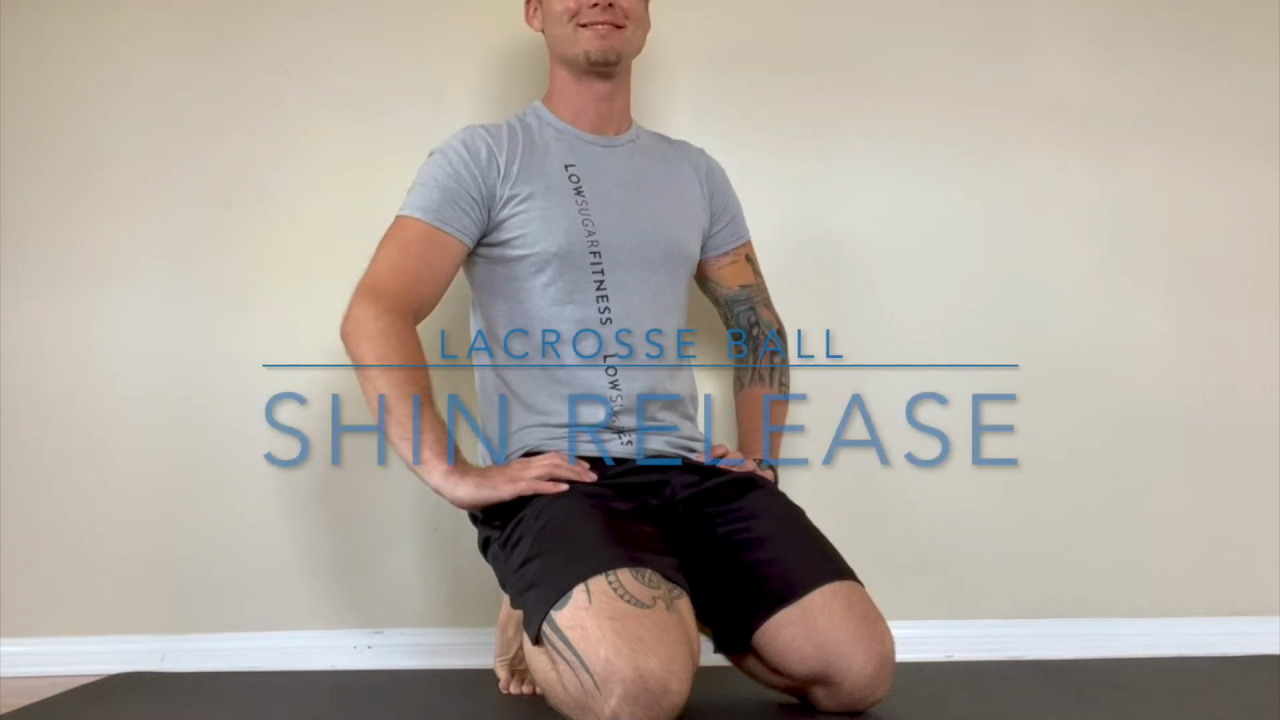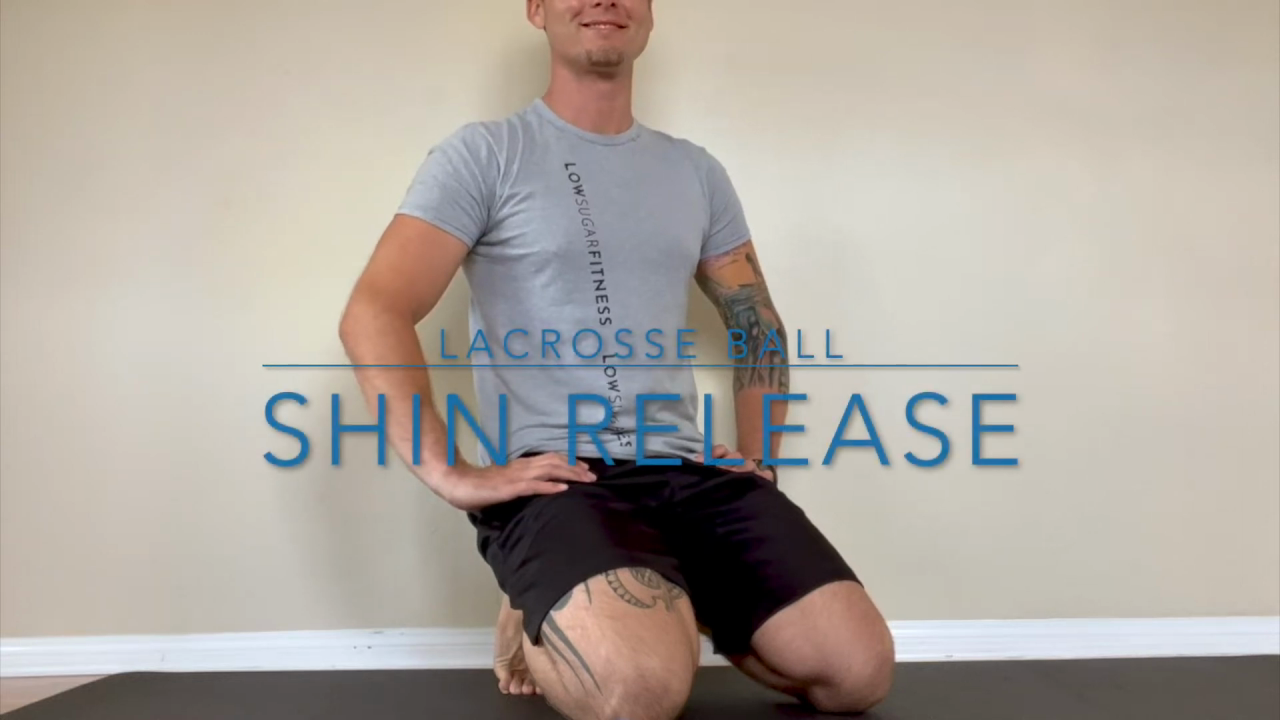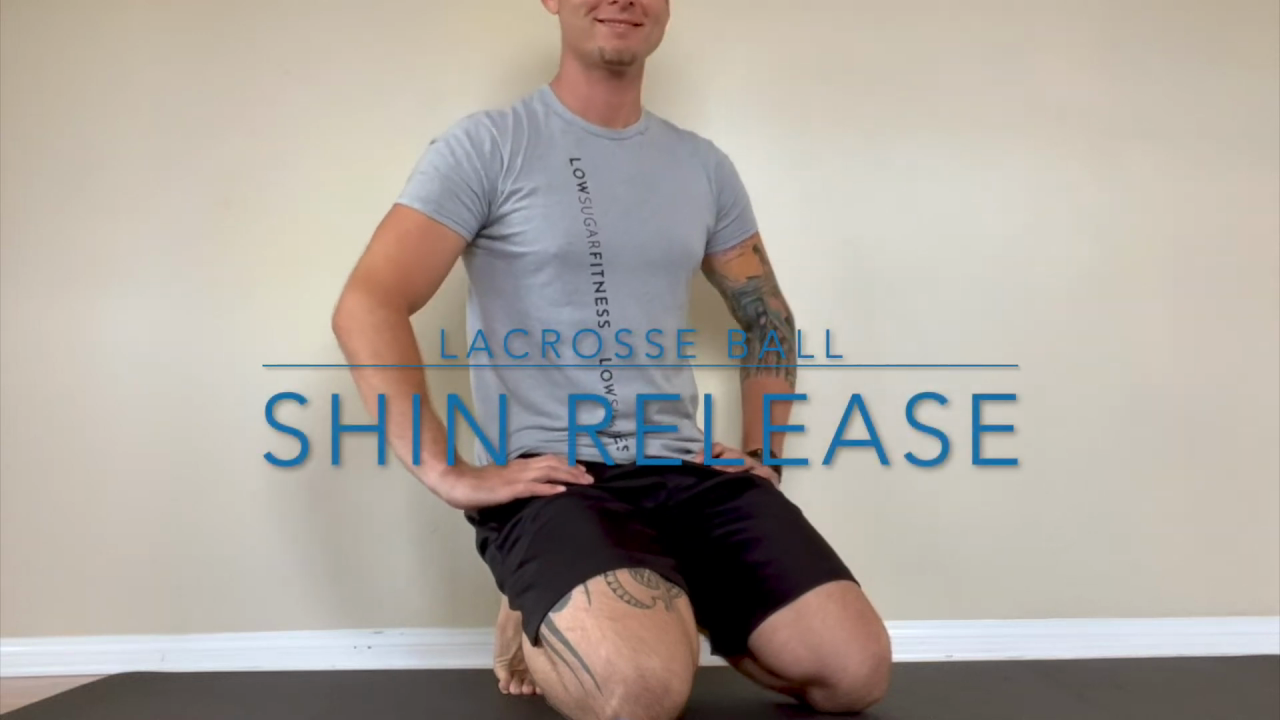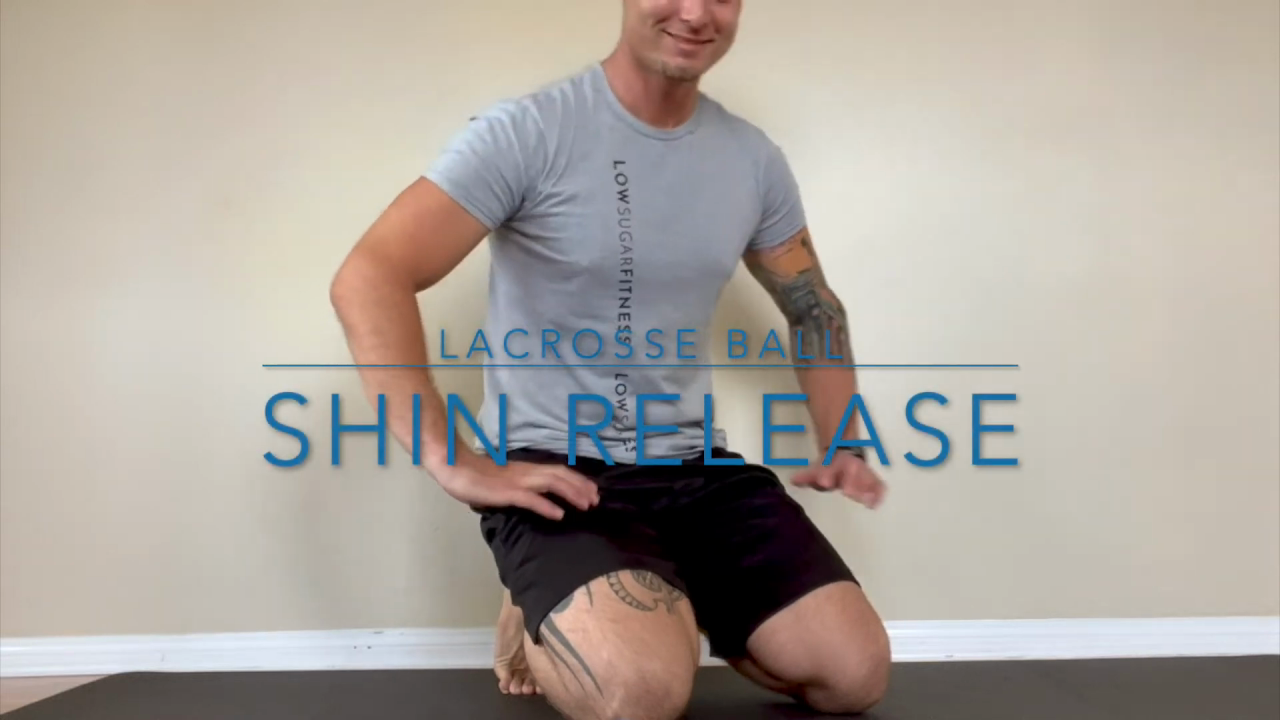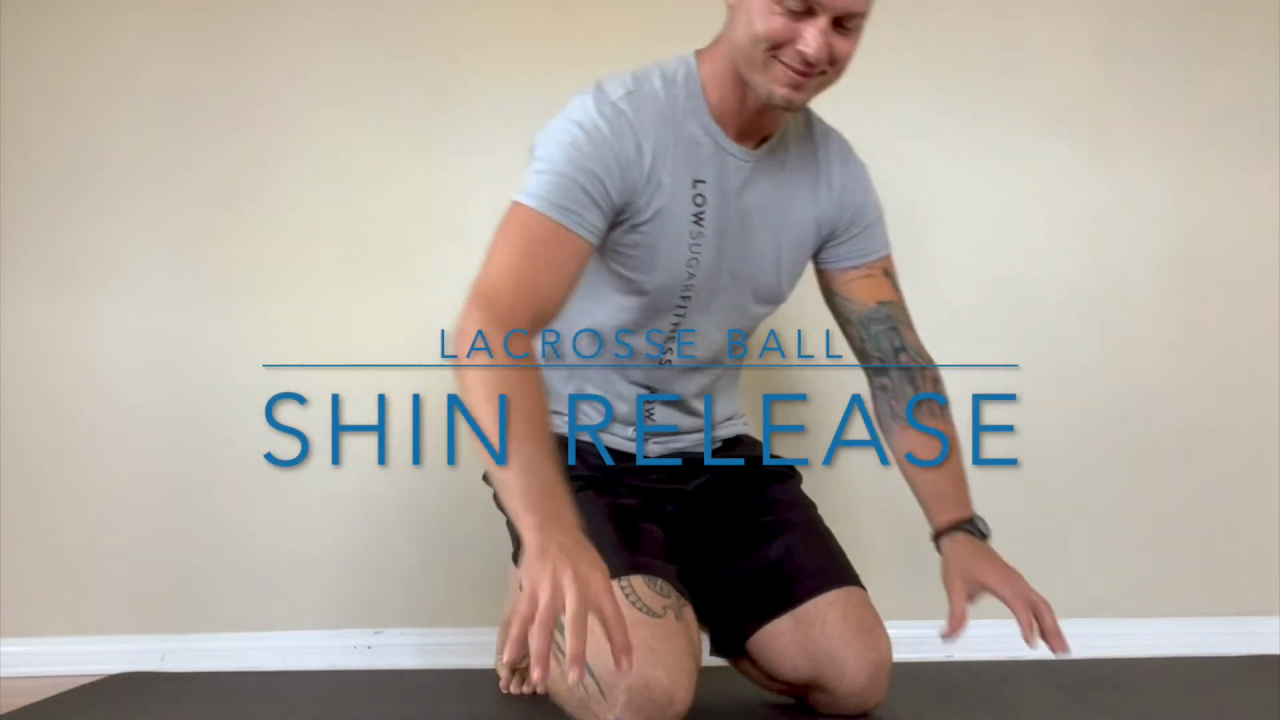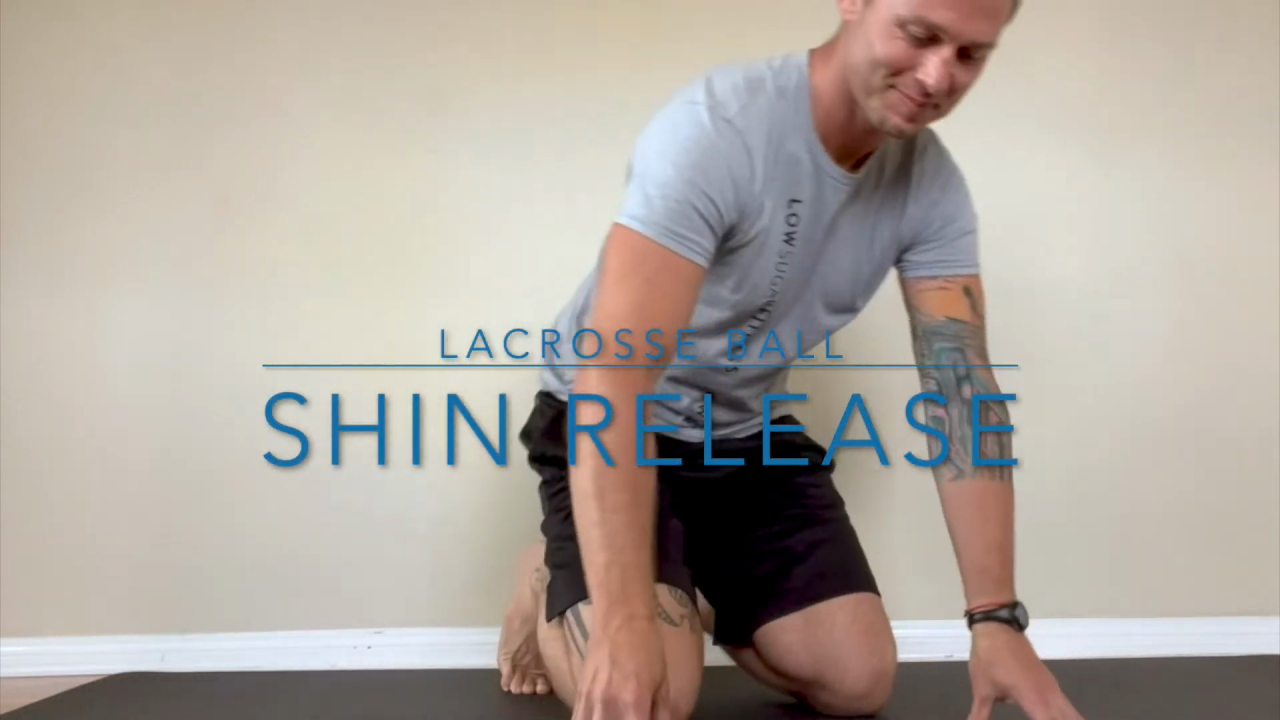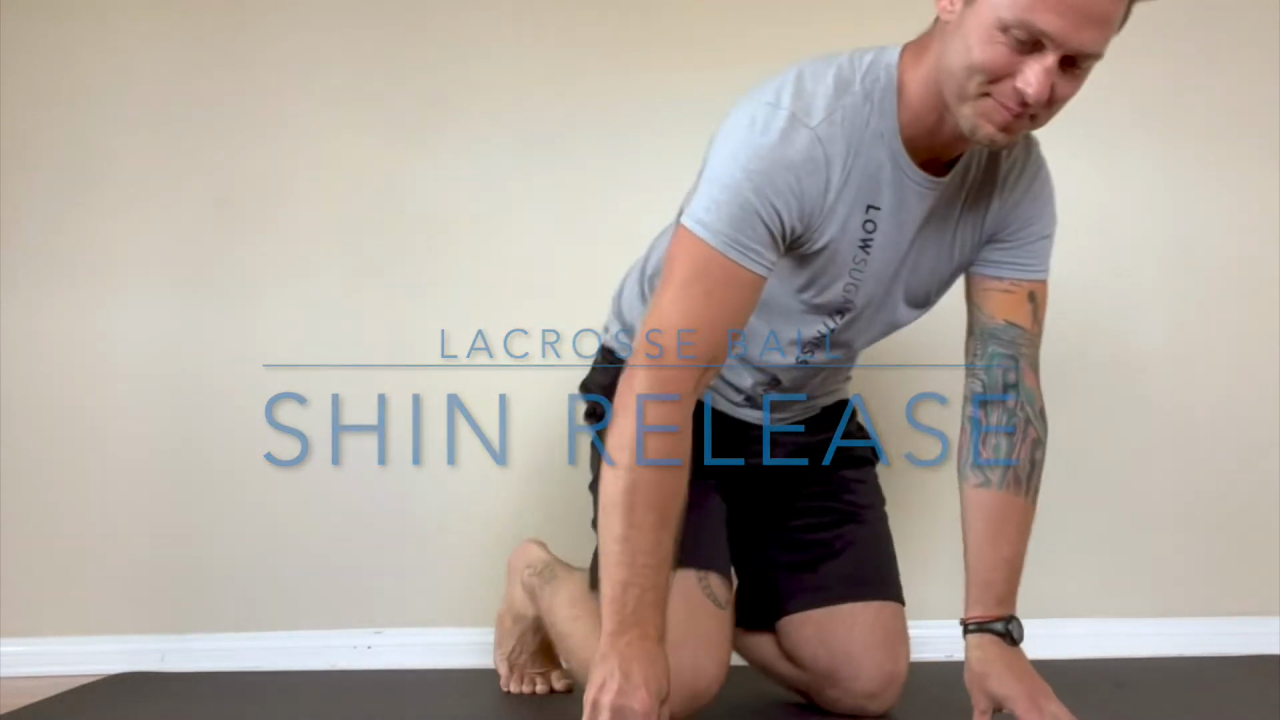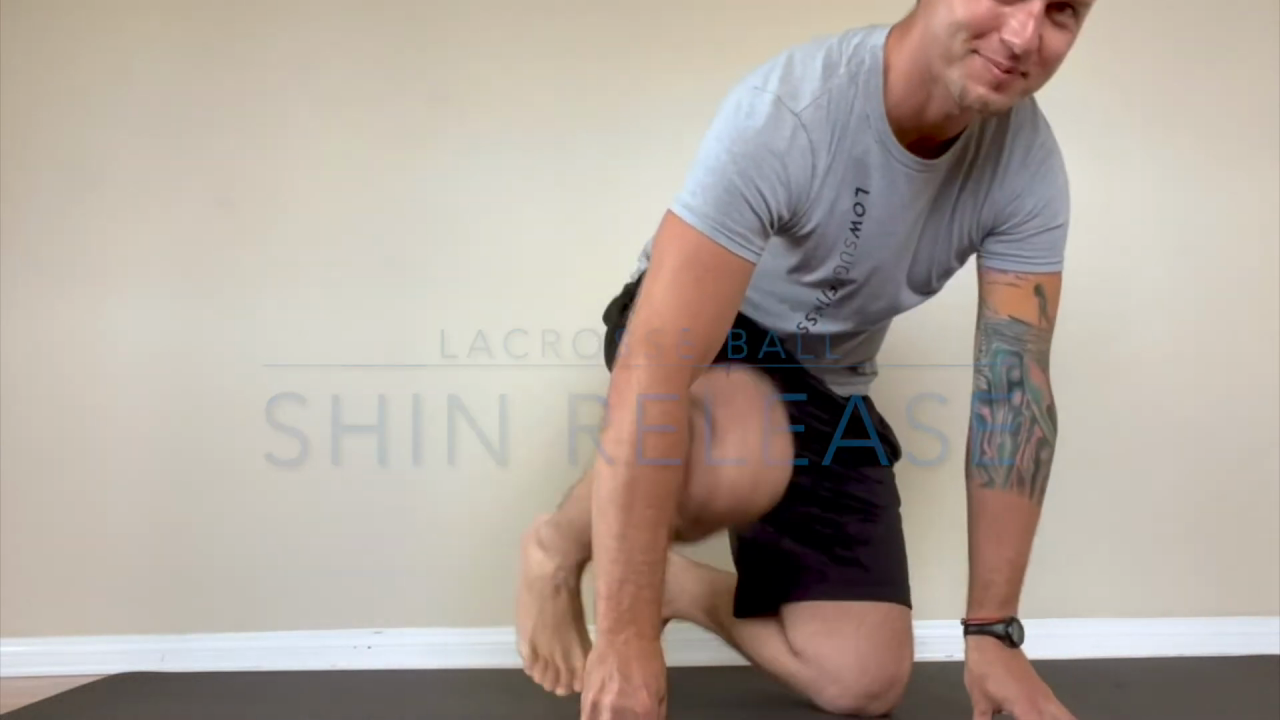
dt=0.3s
person 1, frame 1
left shoulder: (695, 172)
right shoulder: (484, 156)
left elbow: (759, 328)
right elbow: (374, 317)
left wrist: (758, 460)
right wrist: (453, 473)
left hip: (689, 469)
right hip: (553, 476)
left ankle: (665, 602)
right ankle: (543, 618)
person 1, frame 2
left shoulder: (696, 171)
right shoulder: (484, 155)
left elbow: (758, 327)
right elbow: (374, 316)
left wrist: (757, 458)
right wrist: (451, 474)
left hip: (690, 469)
right hip: (553, 475)
left ankle: (669, 602)
right ankle: (544, 620)
person 1, frame 3
left shoulder: (703, 165)
right shoulder: (487, 146)
left elbow: (766, 317)
right elbow: (367, 307)
left wrist: (763, 447)
right wrist: (449, 470)
left hip: (691, 469)
right hip: (548, 477)
left ankle: (667, 605)
right ankle: (545, 617)
person 1, frame 4
left shoulder: (753, 159)
right shoulder: (529, 132)
left elbow: (815, 312)
right elbow: (369, 280)
left wrist: (838, 445)
right wrist: (450, 460)
left hip: (698, 468)
right hip: (555, 472)
left ankle: (670, 600)
right ankle: (546, 619)
person 1, frame 5
left shoulder: (834, 173)
right shoulder: (609, 125)
left elbow: (892, 355)
right elbow: (490, 326)
left wrist: (961, 531)
right wrist: (548, 532)
left hip: (714, 456)
right hip: (576, 453)
left ankle: (666, 605)
right ankle: (537, 607)
person 1, frame 6
left shoulder: (934, 187)
right shoulder: (712, 131)
left elbow: (961, 389)
right elbow: (616, 371)
left wrist: (997, 620)
right wrist: (623, 617)
left hip: (754, 440)
right hip: (614, 432)
left ankle: (685, 596)
right ankle: (551, 591)
person 1, frame 7
left shoulder: (1021, 183)
right shoulder: (794, 128)
left elbow: (1006, 397)
right elbow: (659, 377)
left wrist: (991, 628)
right wrist: (629, 634)
left hip: (809, 415)
right hip: (676, 396)
left ankle: (696, 591)
right ankle: (540, 584)
person 1, frame 8
left shoulder: (1029, 164)
right shoulder: (786, 110)
left elbow: (1015, 391)
right elbow: (656, 366)
left wrist: (992, 630)
right wrist: (625, 630)
left hip: (830, 387)
right hip: (697, 341)
right knee: (748, 456)
left ankle: (677, 586)
right ankle: (560, 542)
